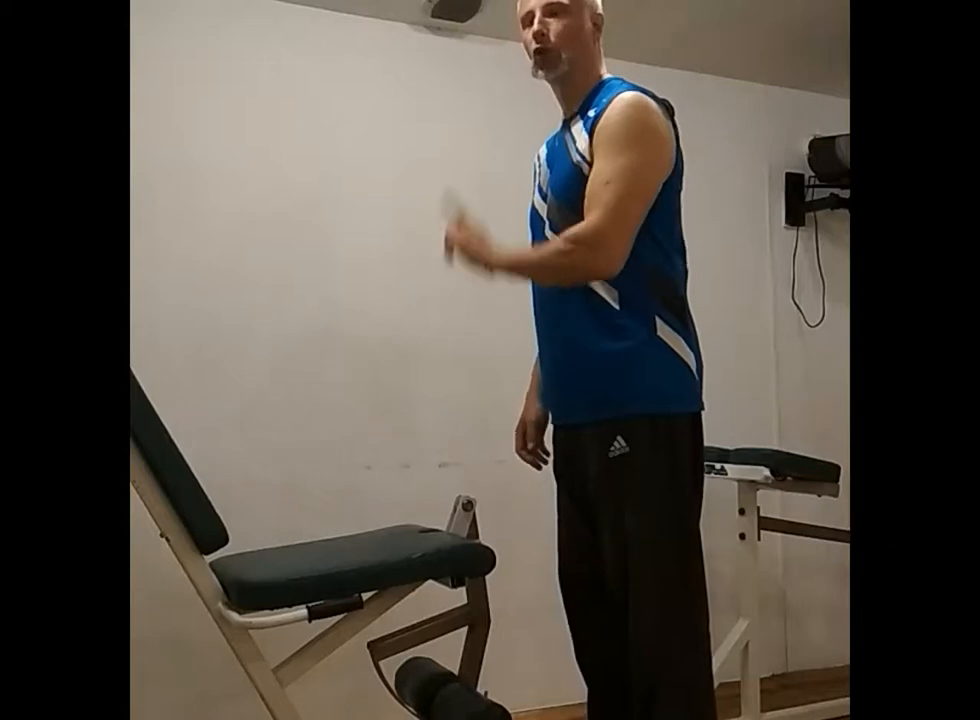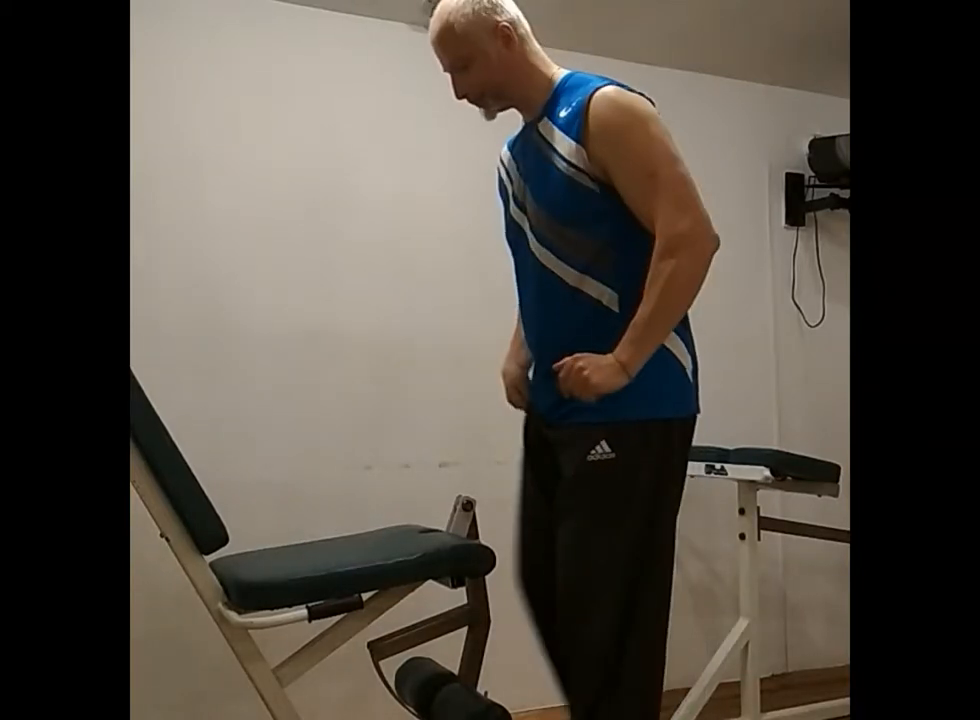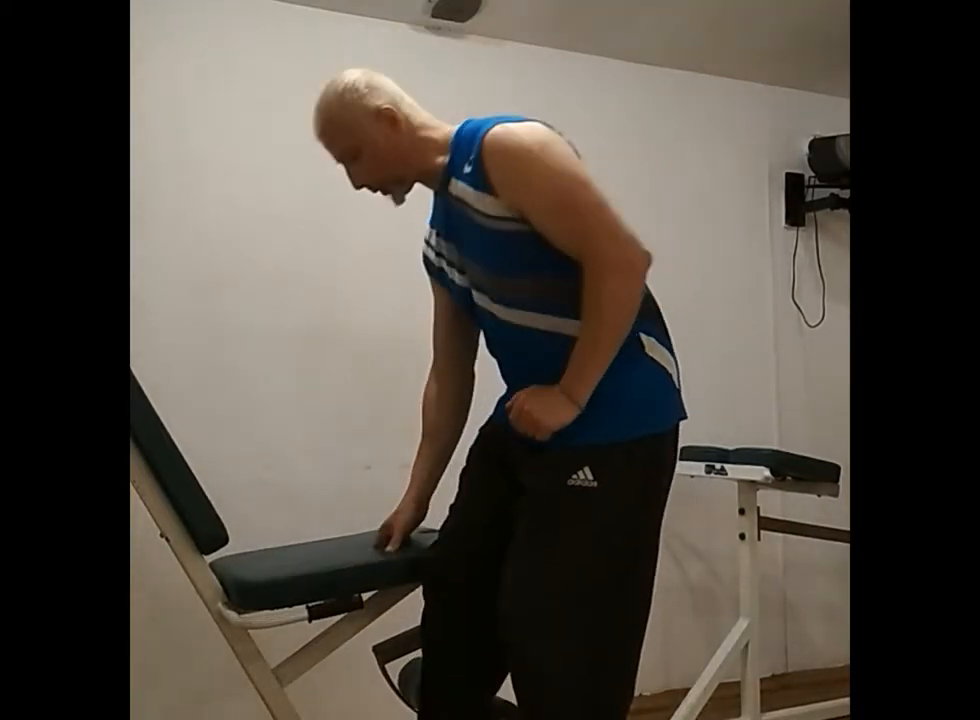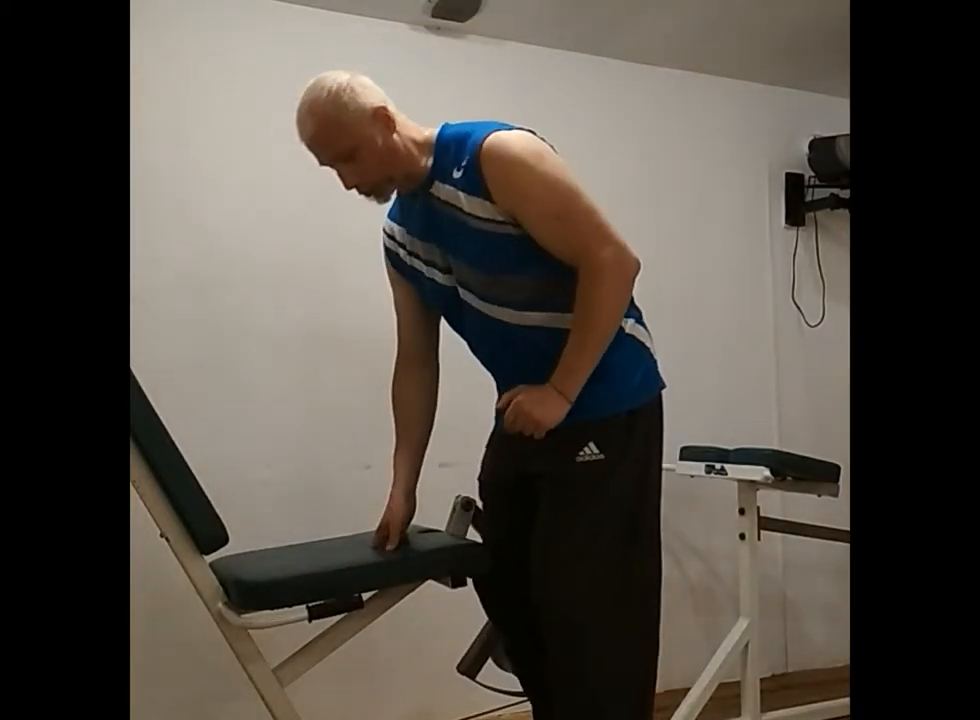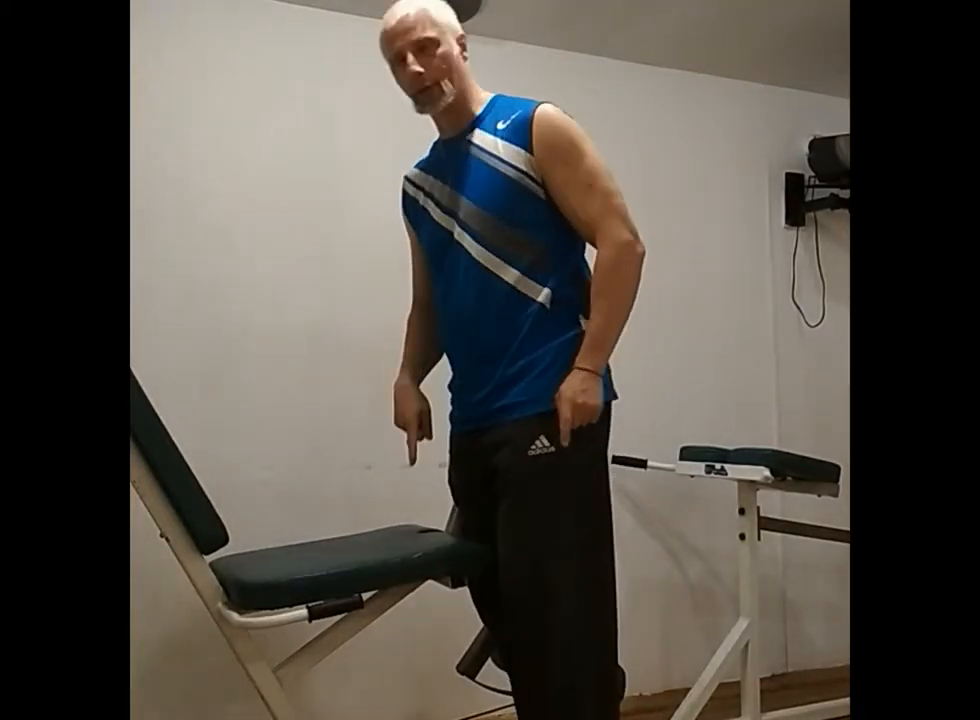
dt=1s
person 1, frame 1
left shoulder: (630, 115)
right shoulder: (555, 147)
left elbow: (600, 253)
left wrist: (492, 256)
right wrist: (537, 393)
left hip: (642, 406)
right hip: (581, 410)
left knee: (655, 607)
right knee: (593, 600)
person 1, frame 2
left shoulder: (608, 112)
right shoulder: (515, 154)
left elbow: (690, 238)
left wrist: (624, 362)
right wrist: (519, 352)
left hip: (632, 407)
right hip: (558, 404)
left knee: (608, 607)
right knee: (549, 585)
person 1, frame 3
left shoulder: (508, 148)
right shoulder: (438, 239)
left elbow: (622, 259)
right elbow: (449, 377)
left wrist: (570, 396)
right wrist: (415, 497)
left hip: (615, 422)
right hip: (523, 425)
left knee: (555, 631)
right knee: (455, 594)
person 1, frame 4
left shoulder: (499, 156)
right shoulder: (399, 234)
left elbow: (613, 261)
right elbow: (416, 363)
left wrist: (561, 392)
right wrist: (402, 489)
left hip: (606, 408)
right hip: (522, 416)
left knee: (587, 606)
right knee: (508, 591)
person 1, frame 5
left shoulder: (536, 128)
right shoulder: (418, 182)
left elbow: (621, 243)
left wrist: (588, 369)
right wrist: (409, 378)
left hip: (550, 410)
right hip: (472, 421)
left knee: (555, 603)
right knee: (499, 599)
